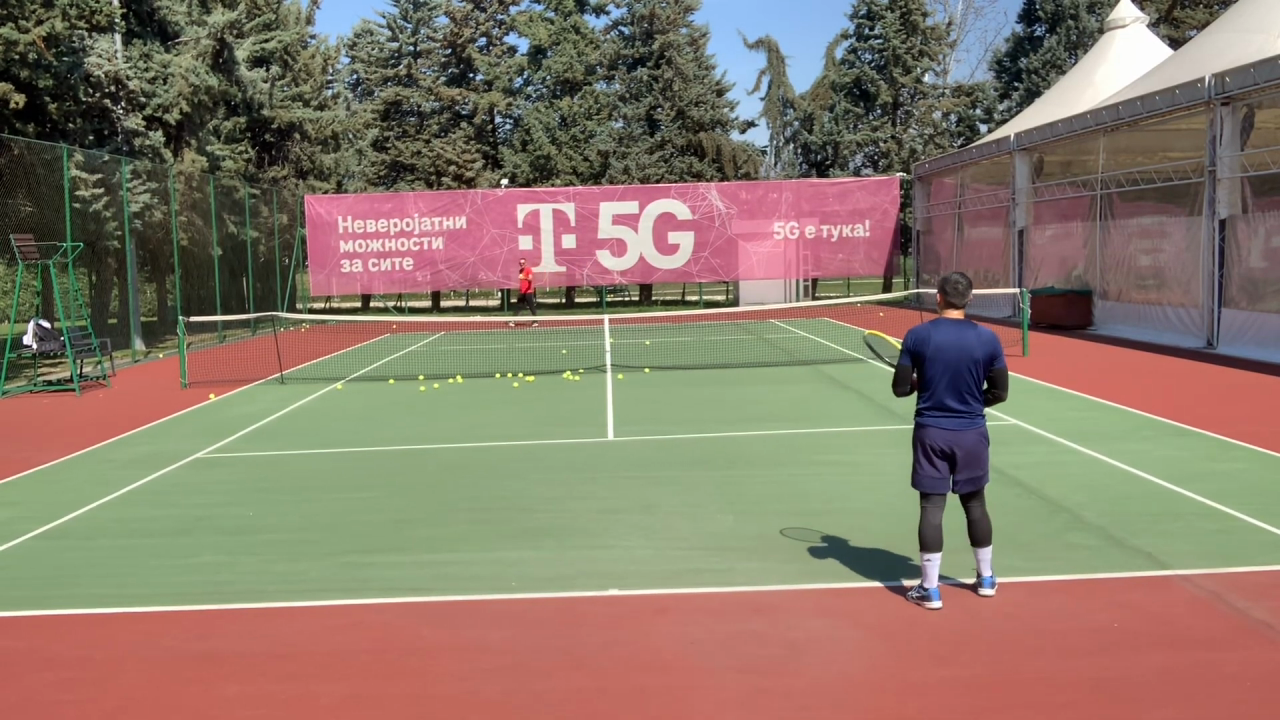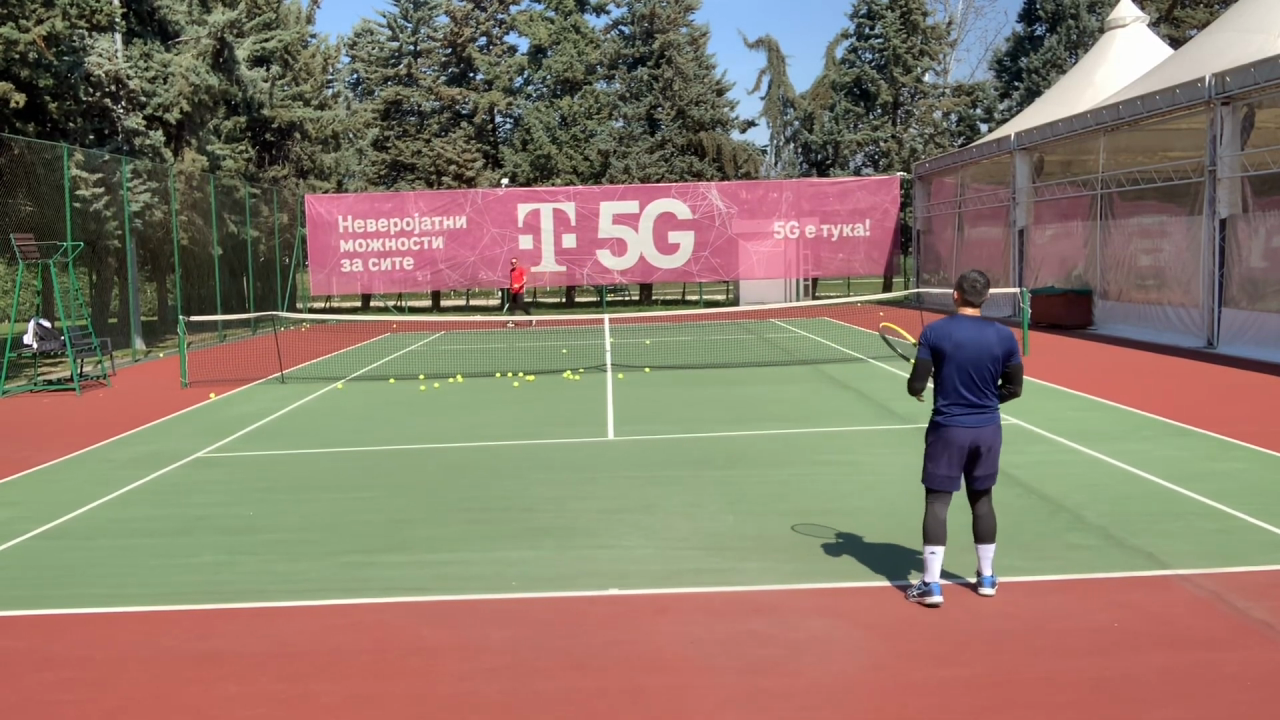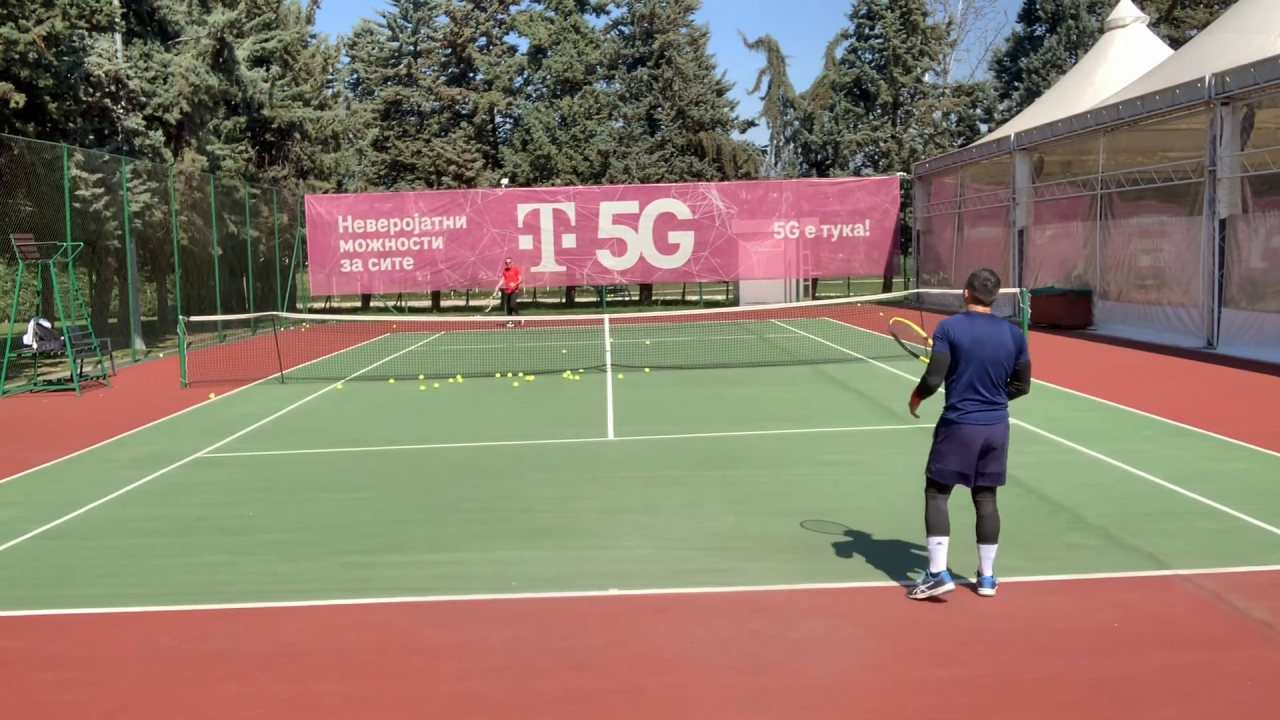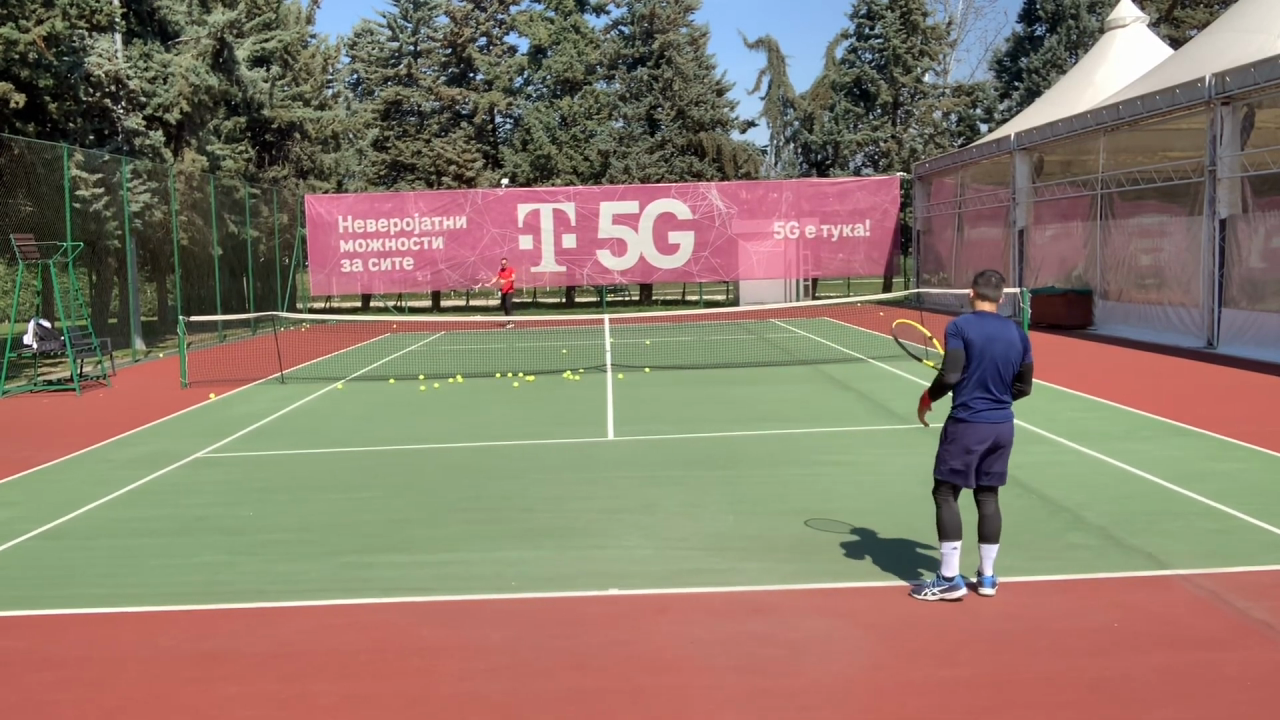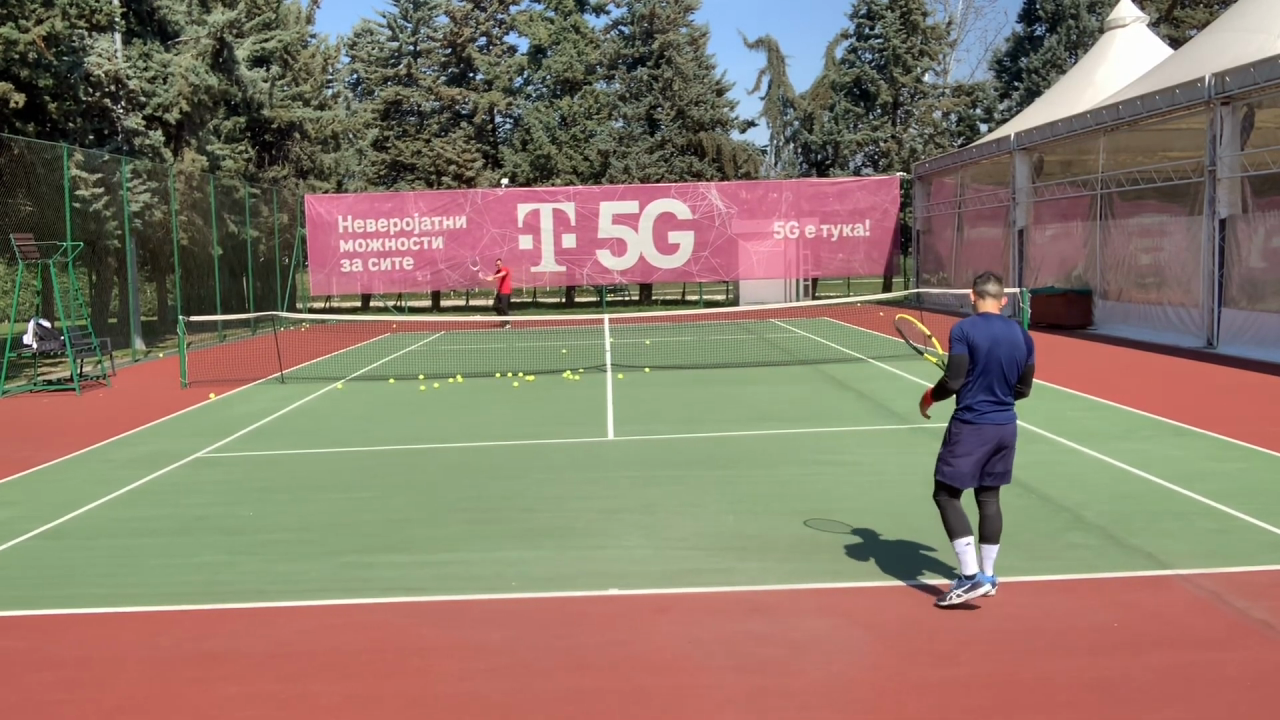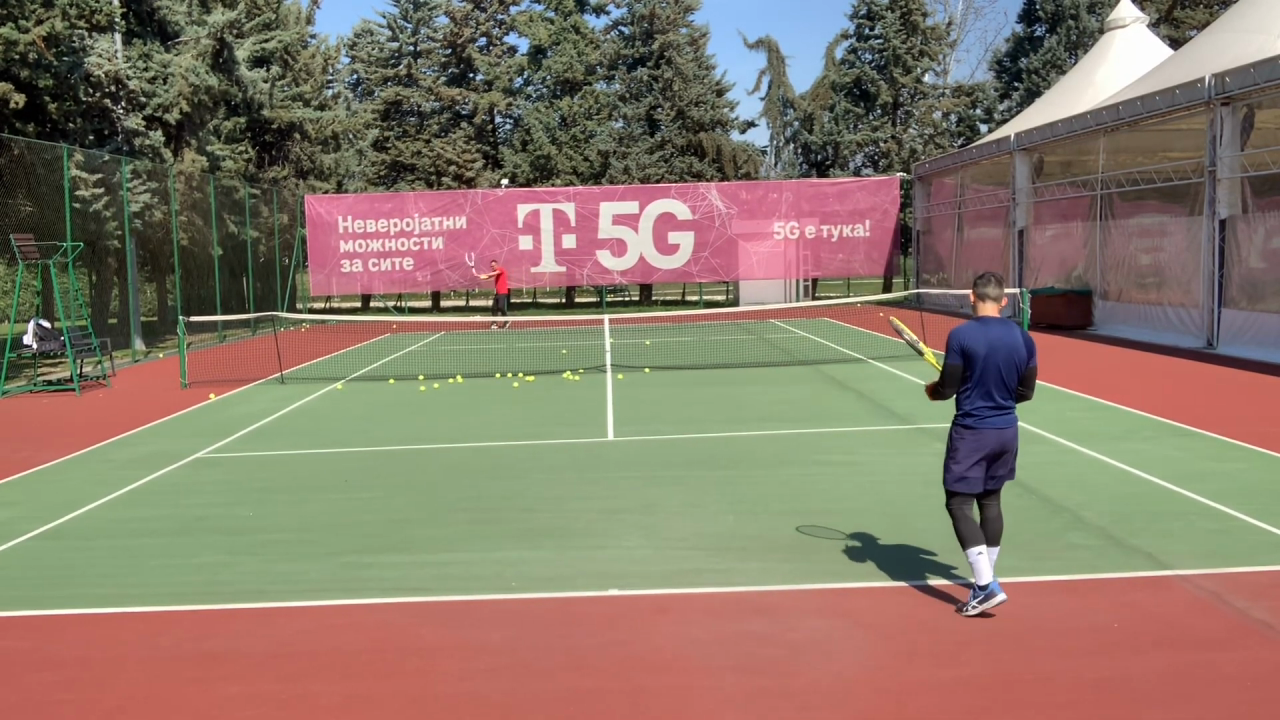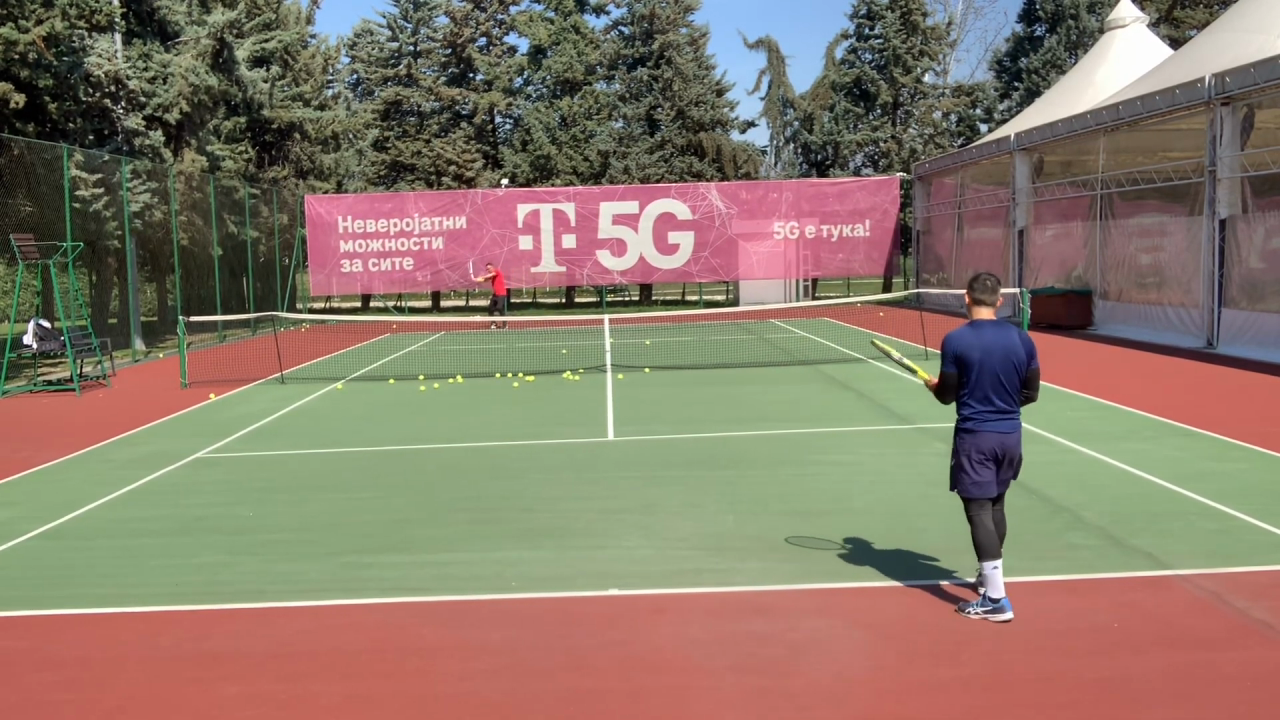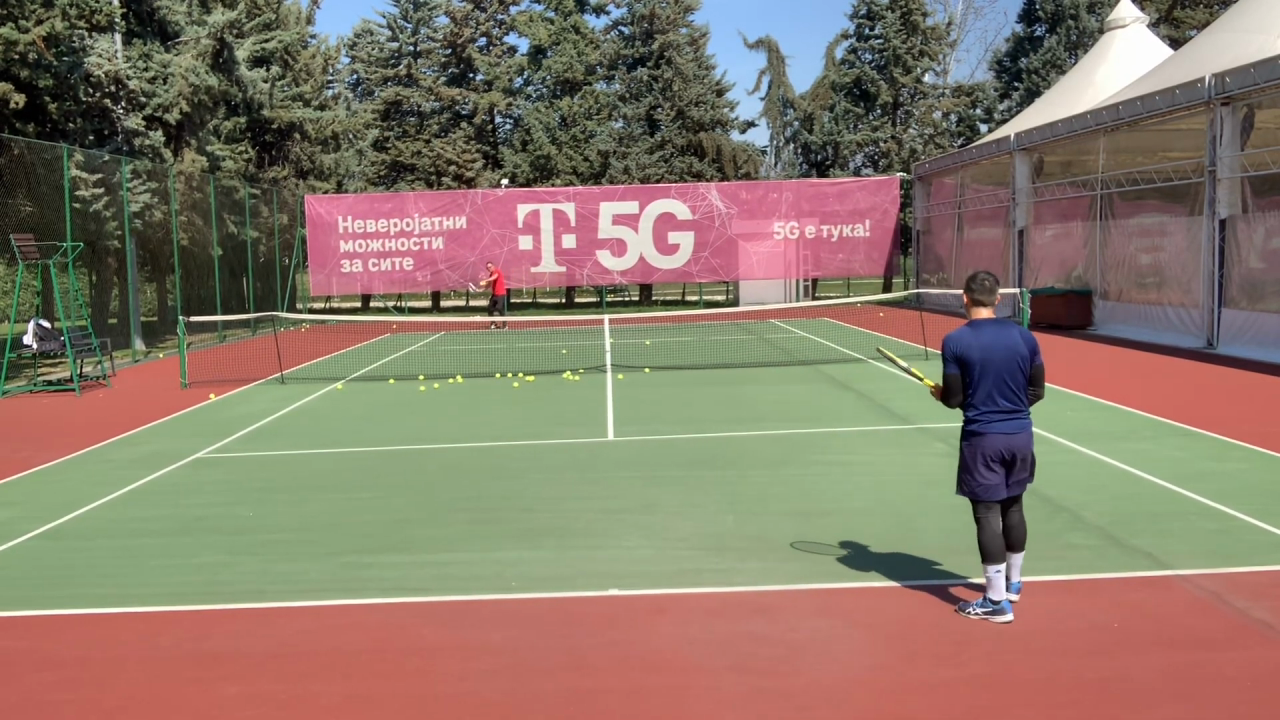
dt=0.2s
person 1, frame 1
left shoulder: (917, 336)
right shoulder: (988, 339)
left elbow: (900, 388)
right elbow: (999, 393)
left hip: (930, 433)
right hip: (971, 433)
left knee: (931, 508)
right knee: (975, 504)
left ankle: (930, 589)
right ankle: (986, 578)
person 1, frame 2
left shoulder: (934, 332)
right shoulder: (1004, 336)
left elbow: (915, 386)
right elbow: (1014, 388)
left wrist: (935, 383)
left hip: (947, 430)
right hip: (987, 429)
left knee: (937, 503)
right knee: (982, 500)
left ankle: (931, 584)
right ankle: (987, 577)
person 1, frame 3
left shoulder: (949, 328)
right shoulder: (1014, 334)
left elbow: (933, 379)
right elbow: (1022, 385)
left wrist: (916, 396)
left hip: (958, 426)
right hip: (996, 427)
left knee: (937, 494)
right knee: (986, 499)
left ankle: (937, 573)
right ankle: (987, 577)
person 1, frame 4
left shoulder: (960, 326)
right shoulder: (1018, 334)
left elbow: (950, 376)
right elbow: (1023, 387)
left wrist: (927, 397)
left hip: (966, 425)
right hip: (1002, 425)
left knee: (945, 495)
right knee: (988, 498)
left ankle: (949, 578)
right ankle: (987, 576)
person 1, frame 5
left shoulder: (964, 329)
right shoulder: (1022, 335)
left elbow: (953, 381)
right elbow: (1023, 388)
left wrist: (929, 396)
left hip: (970, 426)
right hip: (1005, 426)
left knee: (946, 496)
right knee: (989, 497)
left ankle: (971, 576)
right ankle: (987, 574)
person 1, frame 6
left shoulder: (961, 335)
right shoulder: (1023, 338)
left elbow: (948, 388)
right elbow: (1026, 391)
left wrist: (931, 390)
left hip: (971, 432)
right hip: (1006, 431)
left knee: (959, 505)
right knee: (990, 500)
left ankle: (986, 585)
right ankle: (986, 578)
person 1, frame 7
left shoulder: (955, 340)
right shoulder: (1022, 339)
left elbow: (946, 395)
right elbow: (1031, 393)
left wrist: (933, 386)
left hip: (974, 436)
right hip: (1010, 435)
left knee: (979, 513)
right knee: (995, 505)
left ankle: (996, 599)
right ankle: (988, 577)
person 1, frame 8
left shoulder: (955, 341)
right shoulder: (1024, 336)
left elbow: (953, 399)
right elbow: (1038, 390)
left wrist: (938, 392)
left hip: (981, 439)
right hip: (1021, 435)
left knee: (987, 515)
right knee: (1012, 508)
left ankle: (996, 601)
right ankle: (1013, 582)
